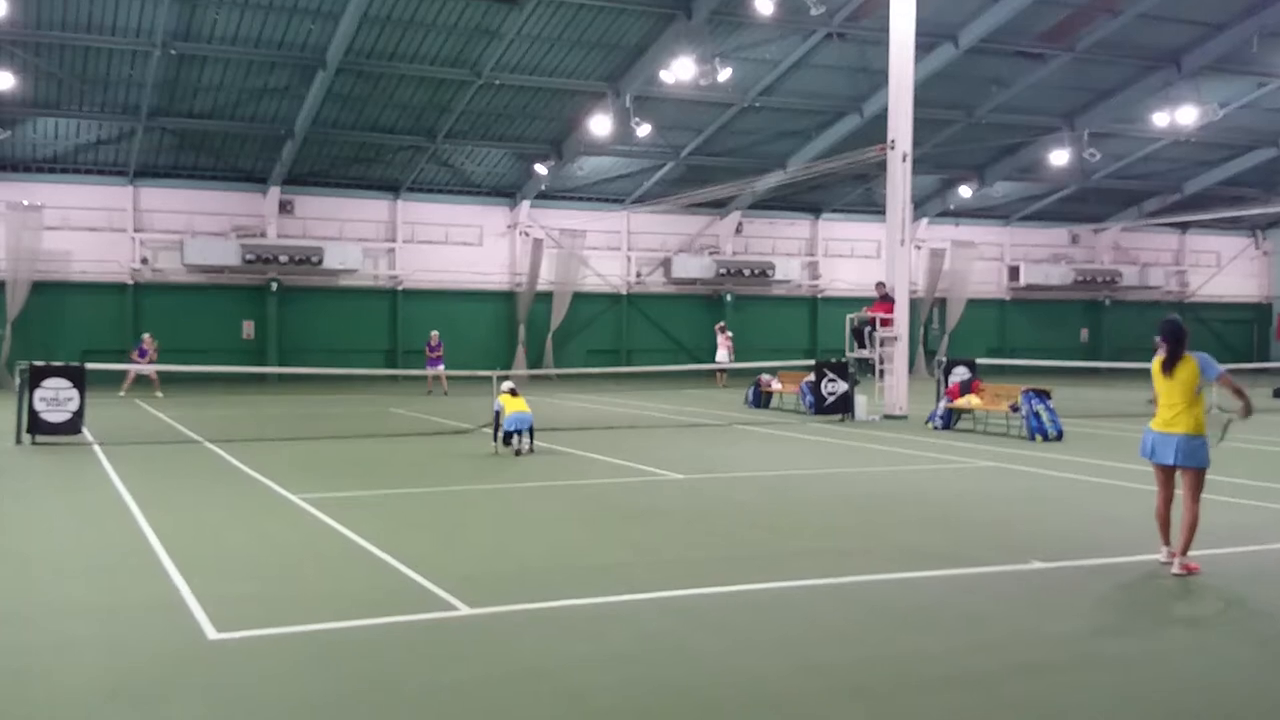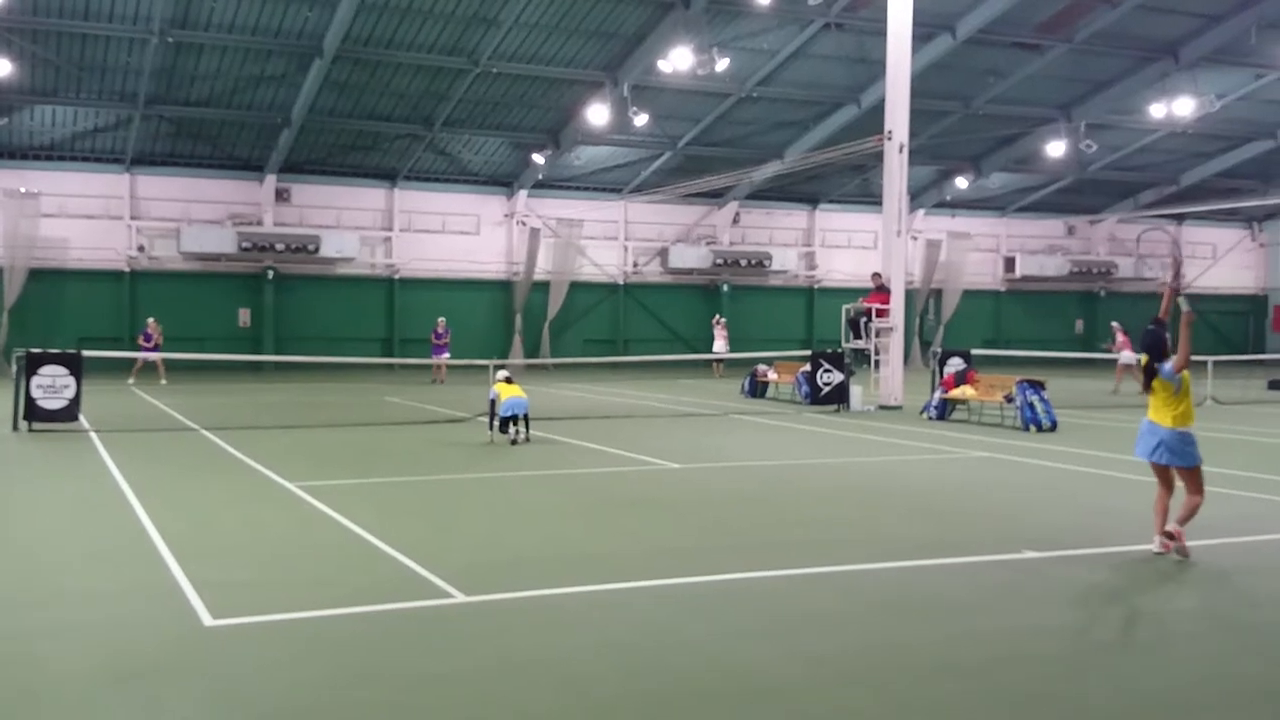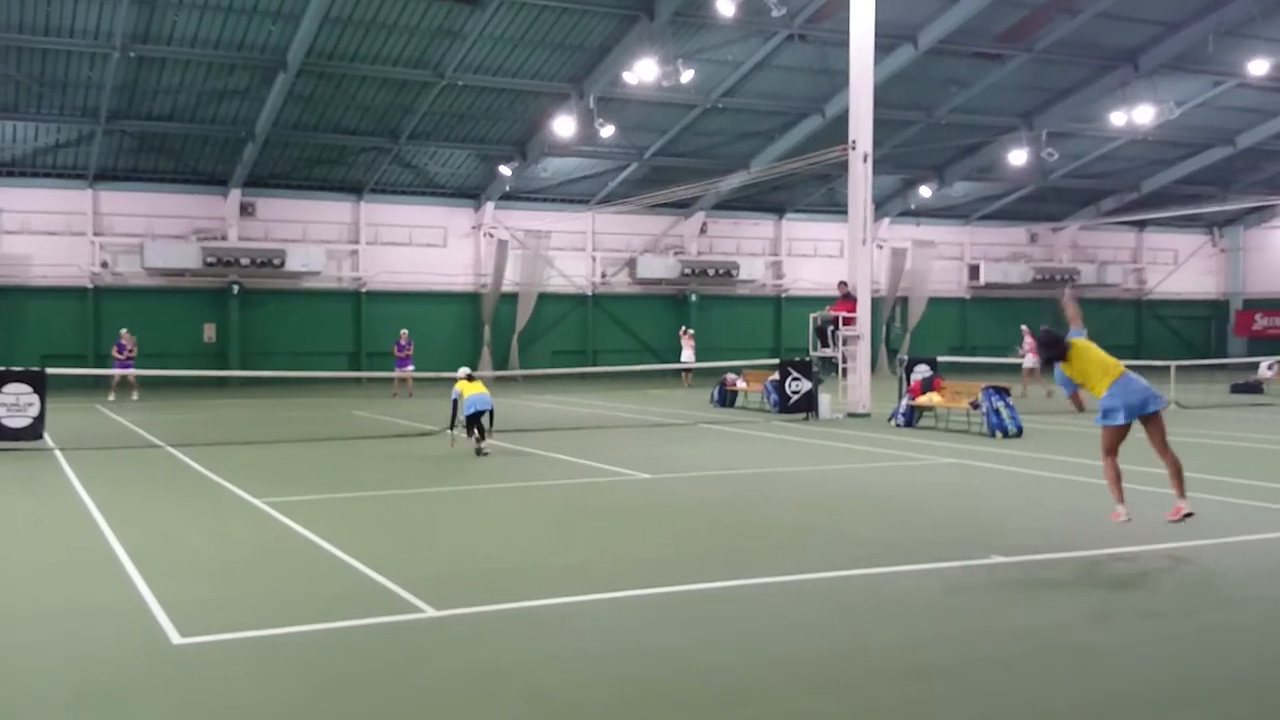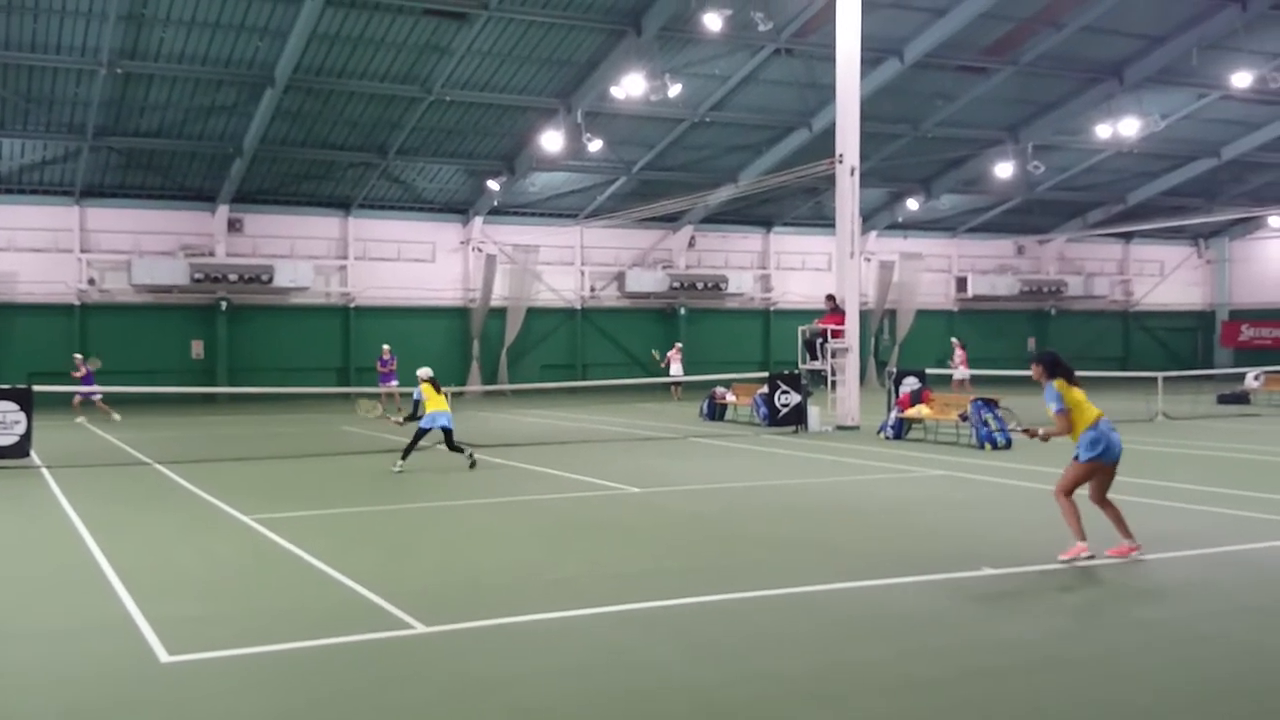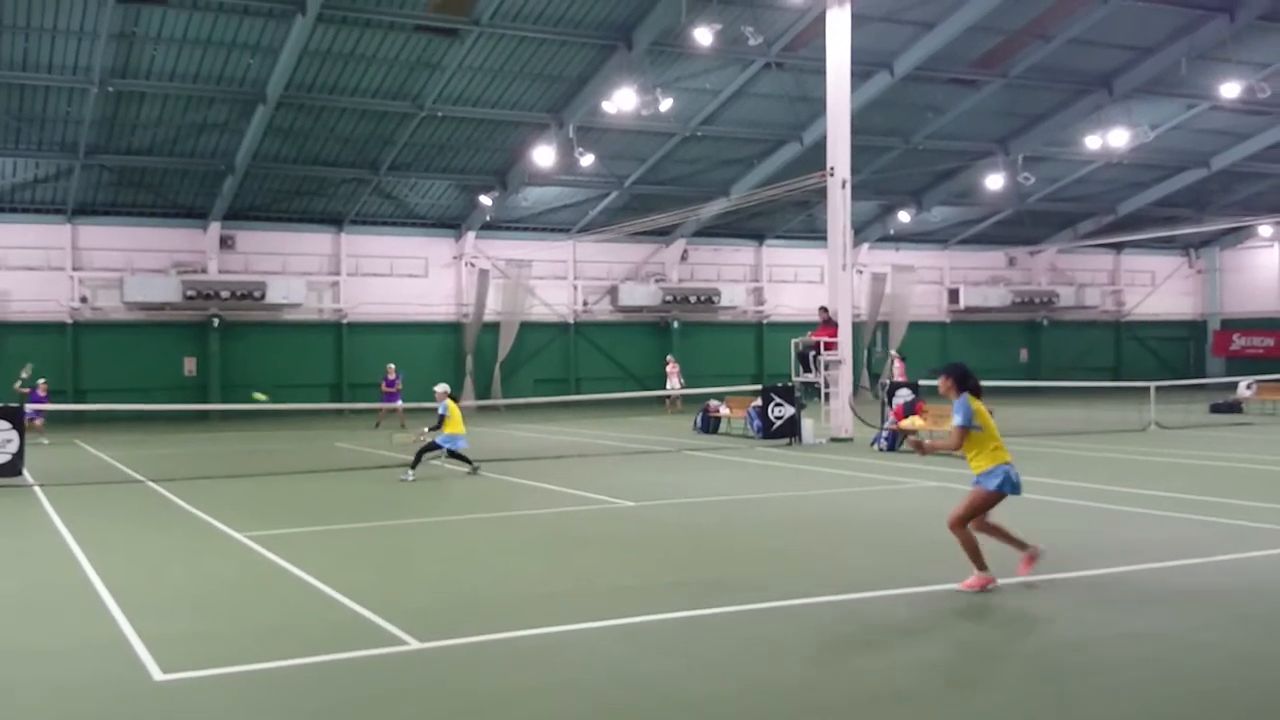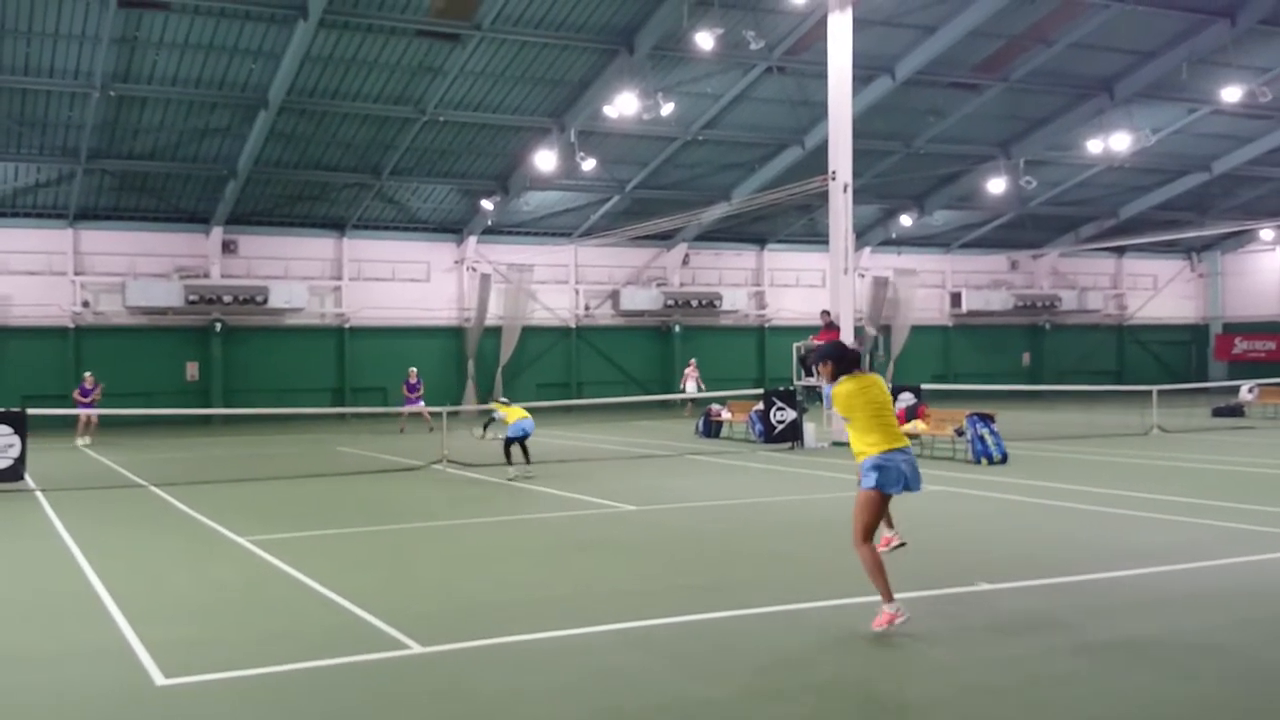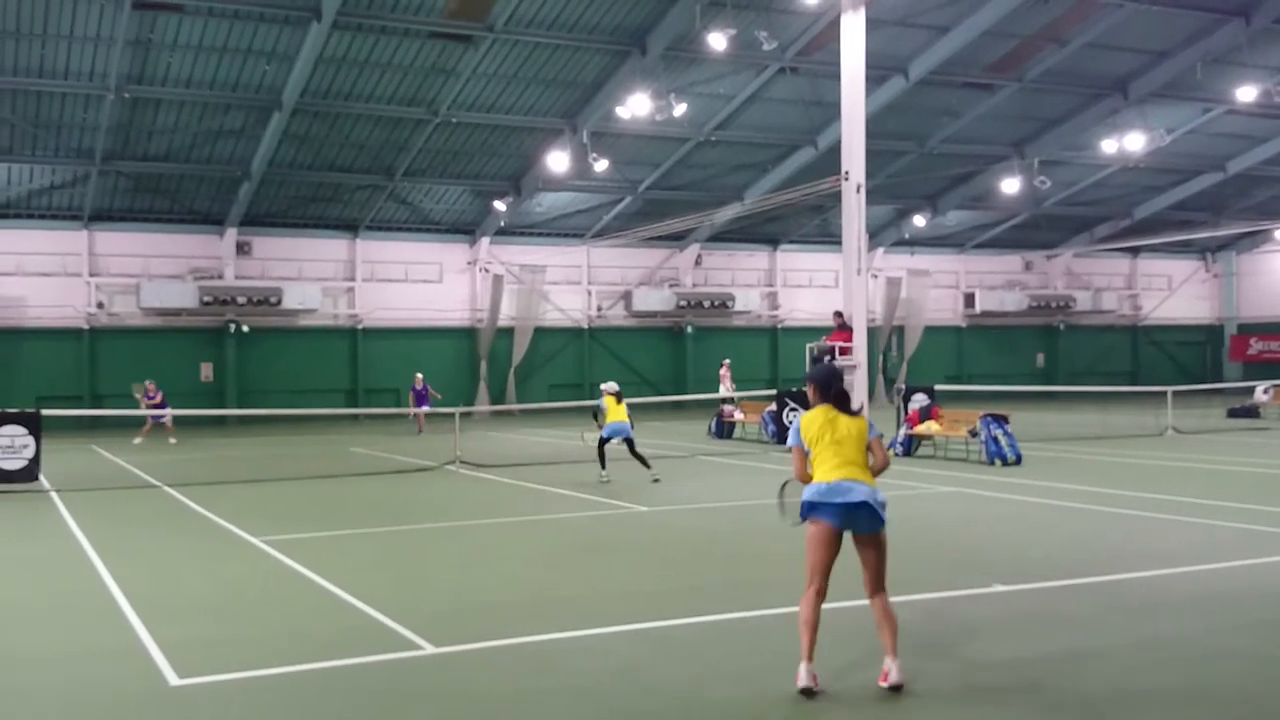
dt=0.7s
person 1, frame 1
left shoulder: (1157, 364)
right shoulder: (1198, 362)
right elbow: (1231, 385)
right wrist: (1246, 402)
left hip: (1159, 435)
right hip: (1188, 440)
left knee: (1164, 496)
right knee: (1191, 501)
left ankle: (1166, 549)
right ankle: (1181, 560)
person 1, frame 2
left shoulder: (1148, 360)
right shoulder: (1167, 370)
left elbow: (1160, 320)
right elbow: (1183, 360)
left wrist: (1171, 288)
right wrist: (1185, 323)
left hip: (1151, 432)
right hip: (1175, 438)
left knee: (1165, 488)
right knee: (1195, 493)
left ankle: (1159, 539)
right ankle: (1174, 528)
person 1, frame 3
left shoulder: (1061, 373)
right shoulder: (1077, 342)
left elbow: (1078, 407)
right elbow: (1076, 318)
left wrist: (1079, 402)
right wrist: (1068, 298)
left hip: (1117, 400)
right hip: (1136, 387)
left knee: (1109, 457)
right knee: (1163, 451)
left ankle: (1121, 508)
right ankle: (1182, 502)
person 1, frame 4
left shoulder: (1052, 390)
right shoulder: (1066, 385)
left elbow: (1064, 427)
left wrist: (1041, 432)
right wrist: (1043, 432)
left hip: (1096, 442)
right hip: (1109, 438)
left knee: (1062, 492)
right knee: (1098, 497)
left ankle: (1081, 545)
right ankle: (1130, 544)
person 1, frame 5
left shoulder: (962, 404)
right shoulder: (964, 403)
left elbow: (955, 444)
right elbow: (953, 443)
left wrist: (925, 444)
right wrist: (927, 445)
left hip: (995, 474)
right hip: (987, 473)
left knee: (955, 522)
right knee: (978, 523)
left ankle: (984, 575)
right ankle: (1028, 551)
person 1, frame 6
left shoulder: (835, 391)
right shoulder: (875, 380)
left hip: (880, 462)
right hip: (901, 455)
left knee: (862, 541)
left ankle: (891, 607)
right ankle: (891, 532)
person 1, frame 7
left shoulder: (802, 421)
right shoulder: (862, 421)
left elbow: (800, 473)
right elbow: (881, 461)
left hip: (825, 498)
right hip: (866, 501)
left knee: (814, 591)
right knee: (876, 594)
left ankle: (806, 668)
right ankle: (892, 667)
